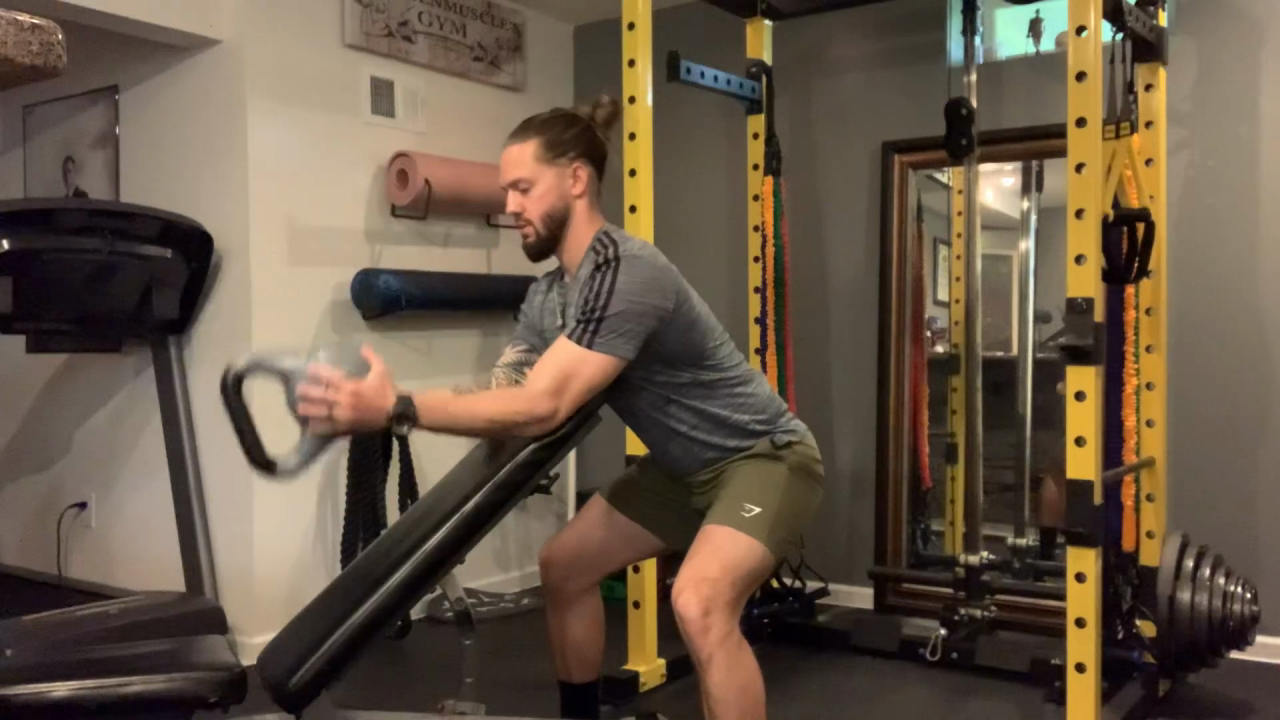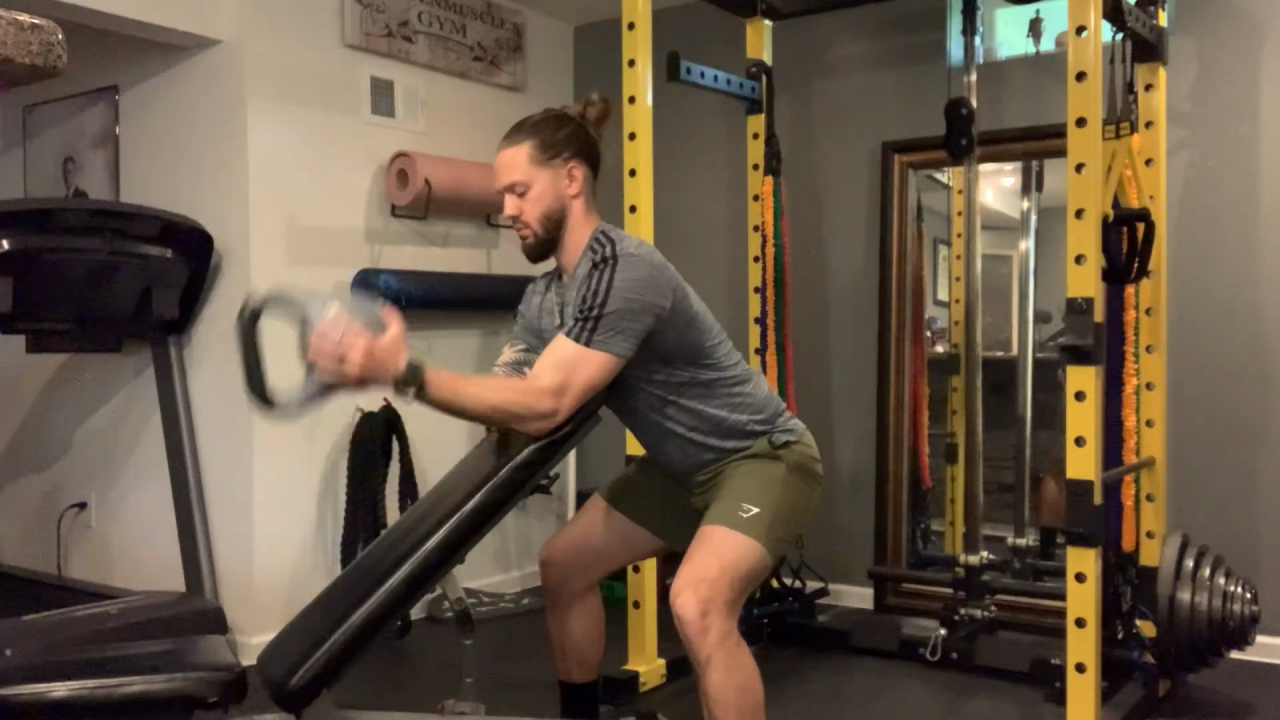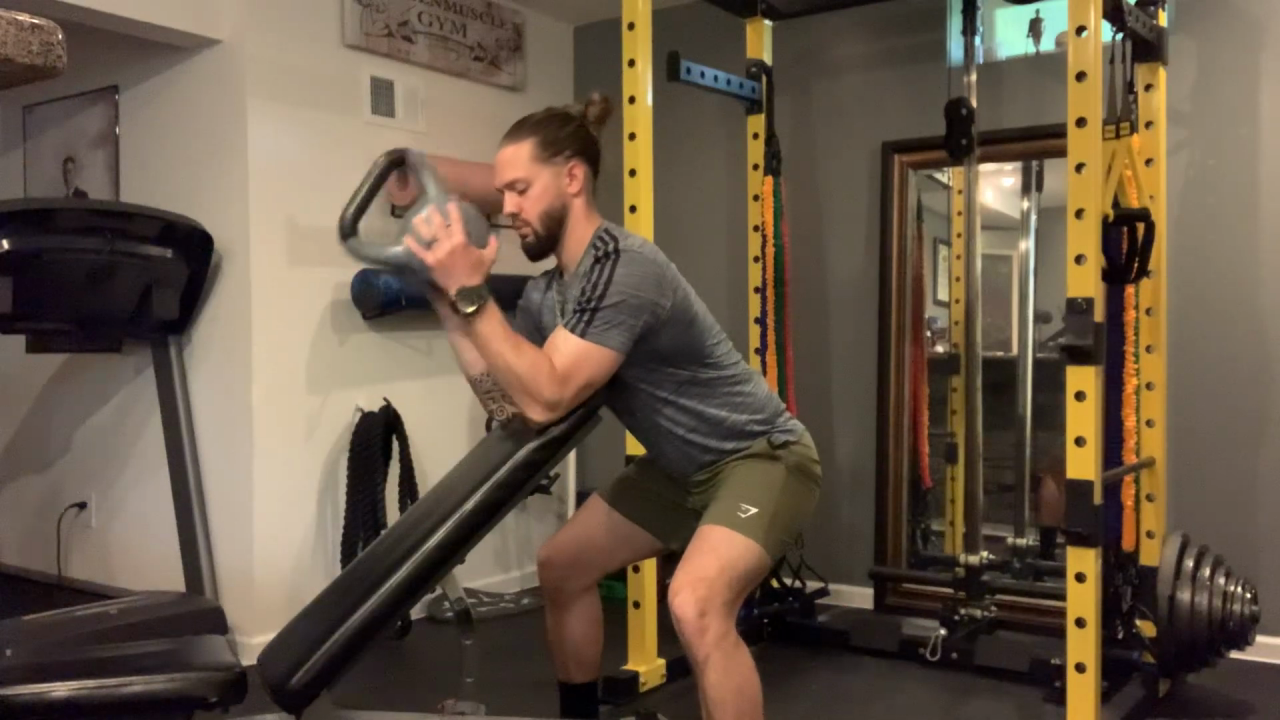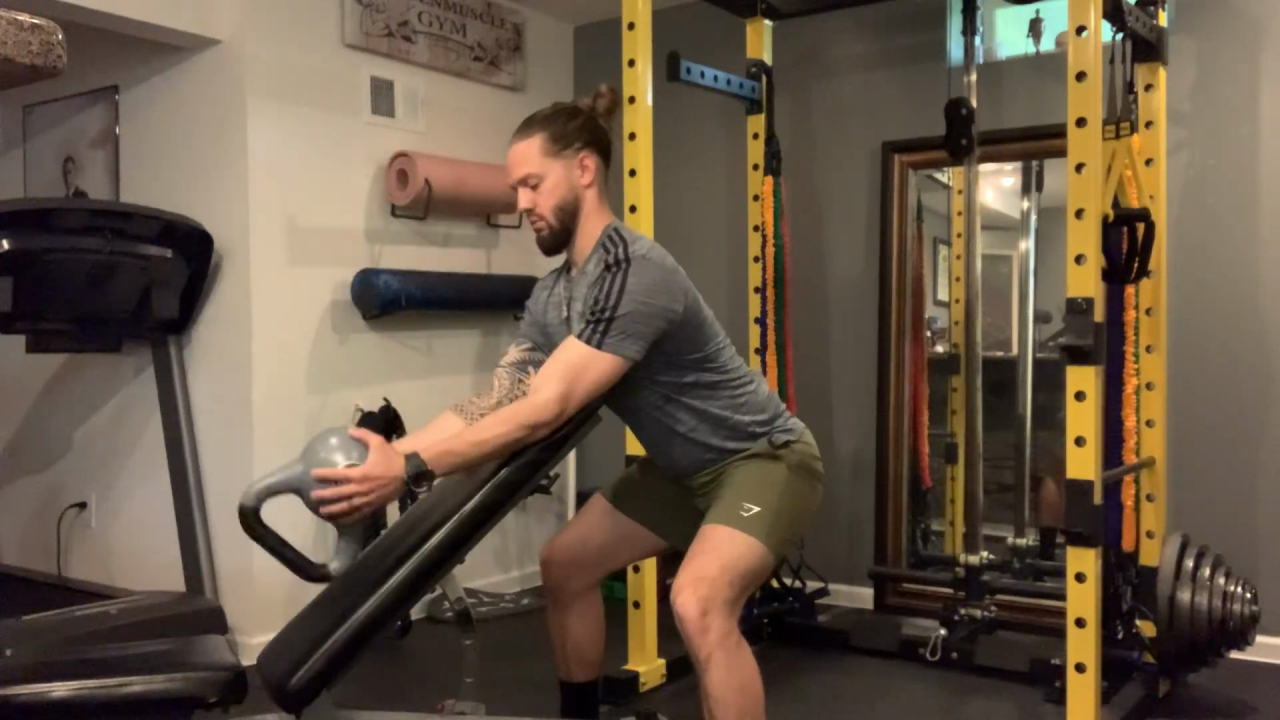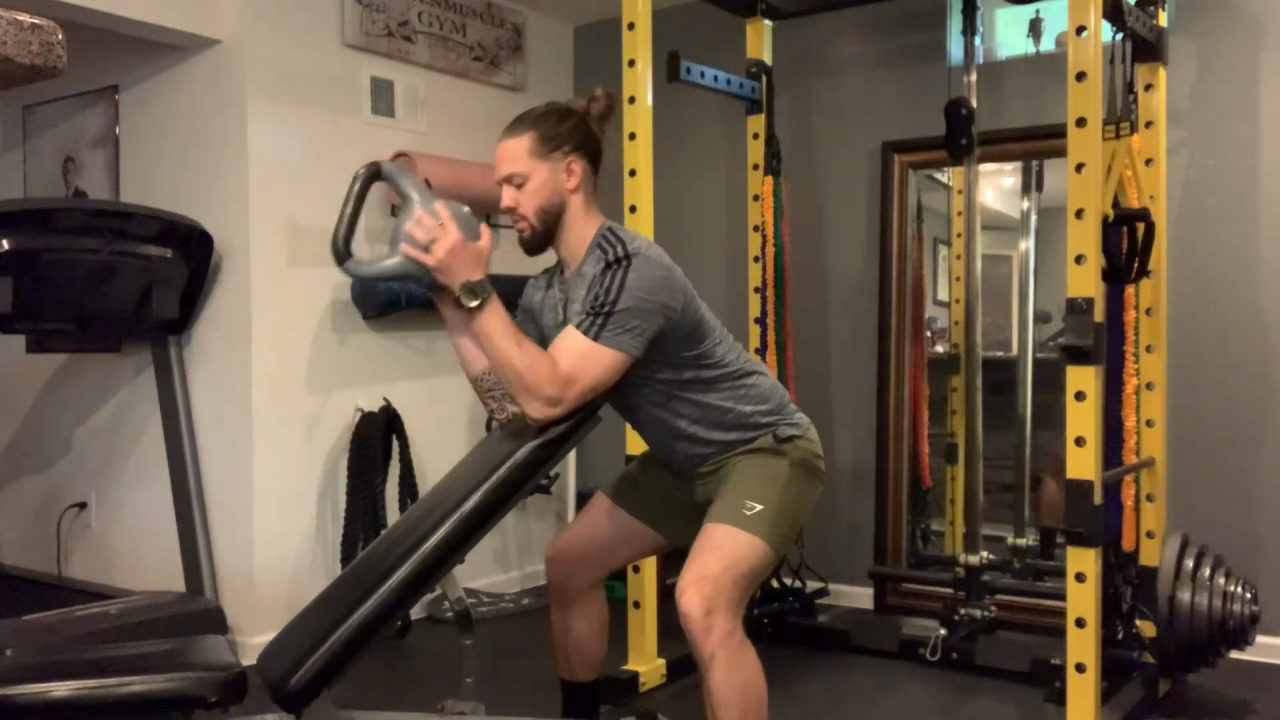
dt=1s
person 1, frame 1
left shoulder: (627, 273)
right shoulder: (547, 298)
left elbow: (540, 408)
right elbow: (501, 396)
left wrist: (396, 406)
right wrist: (372, 404)
left hip: (764, 456)
right hip: (681, 464)
left knee: (699, 603)
right knee: (563, 566)
person 1, frame 2
left shoulder: (624, 272)
right shoulder: (545, 297)
left elbow: (541, 406)
right elbow: (505, 399)
left wrist: (406, 372)
right wrist: (391, 362)
left hip: (763, 455)
right hip: (682, 464)
left knee: (698, 604)
right knee: (563, 566)
person 1, frame 3
left shoulder: (625, 270)
right shoulder: (547, 293)
left elbow: (547, 399)
right elbow: (509, 401)
left wrist: (470, 292)
right wrist: (448, 297)
left hip: (761, 456)
right hip: (682, 465)
left knee: (695, 604)
right knee: (562, 567)
person 1, frame 4
left shoulder: (635, 274)
right shoulder: (552, 295)
left elbow: (544, 411)
right elbow: (497, 401)
left wrist: (410, 469)
right wrist: (391, 451)
left hip: (764, 456)
right hip: (683, 465)
left knee: (698, 604)
right knee: (564, 566)
person 1, frame 5
left shoulder: (632, 271)
right shoulder: (547, 289)
left elbow: (548, 398)
right elbow: (508, 402)
left wrist: (475, 287)
right wrist: (451, 299)
left hip: (767, 449)
right hip: (685, 458)
left knee: (703, 603)
right knee: (569, 564)
